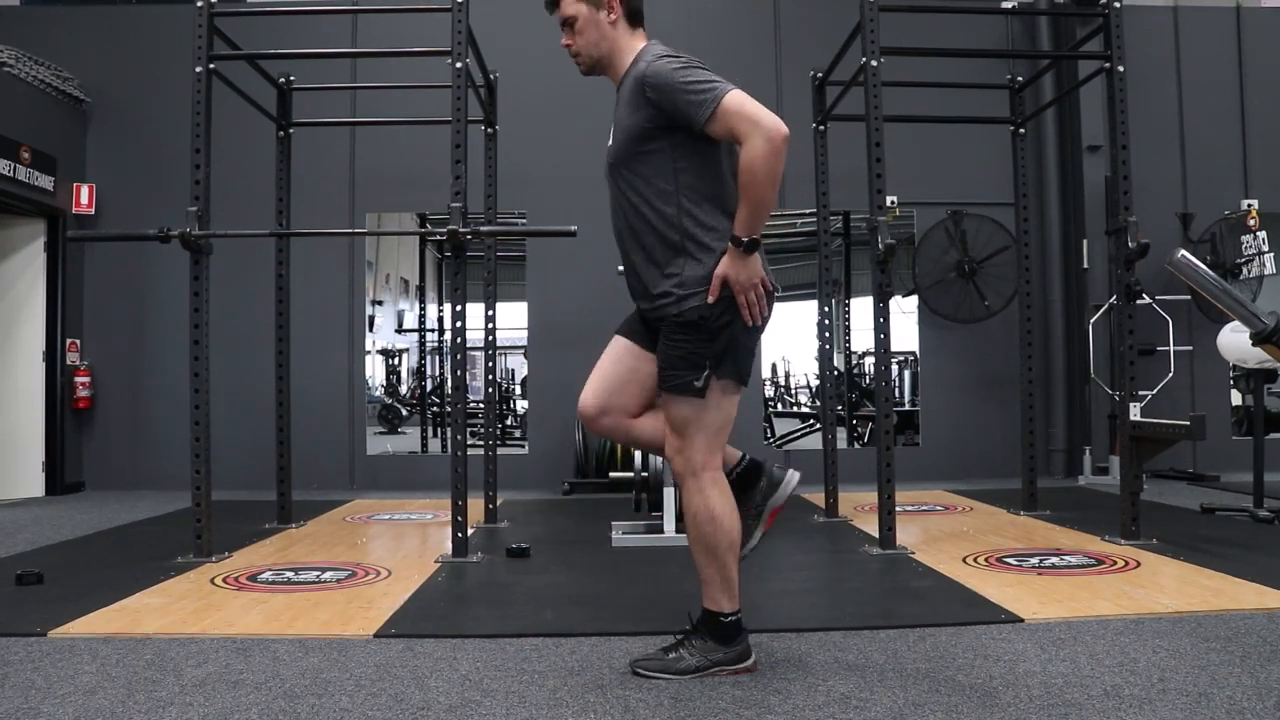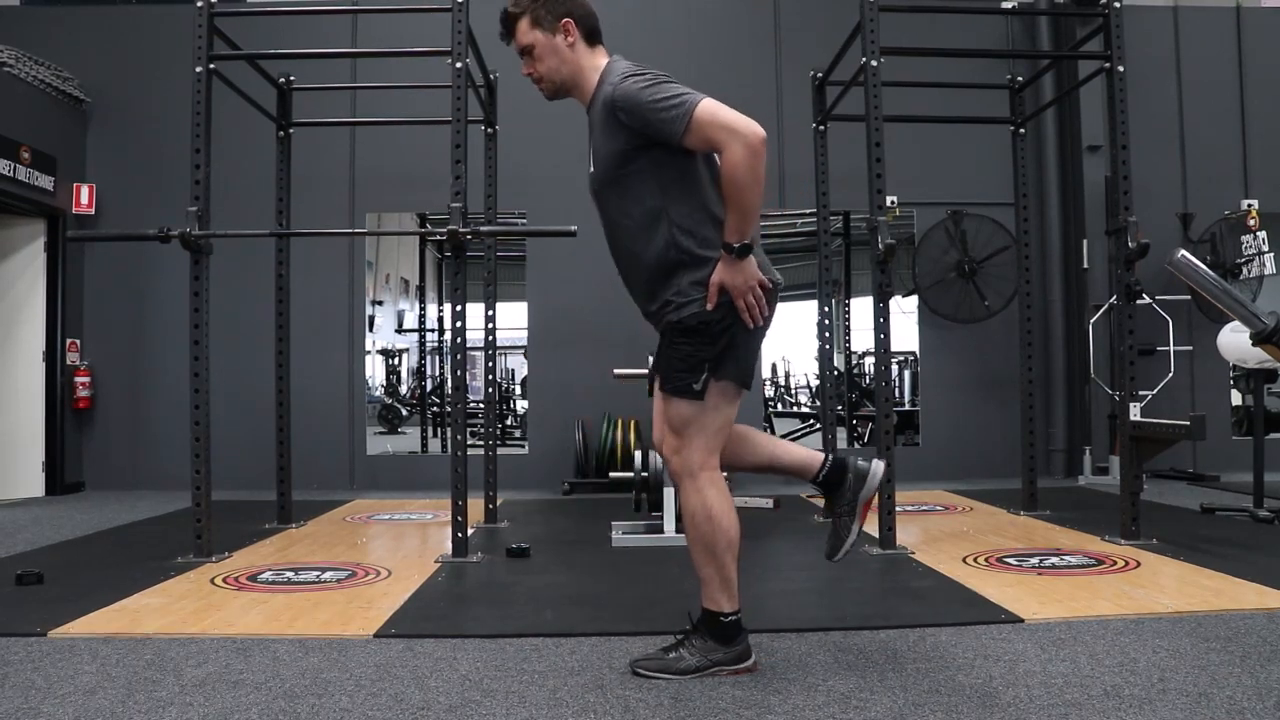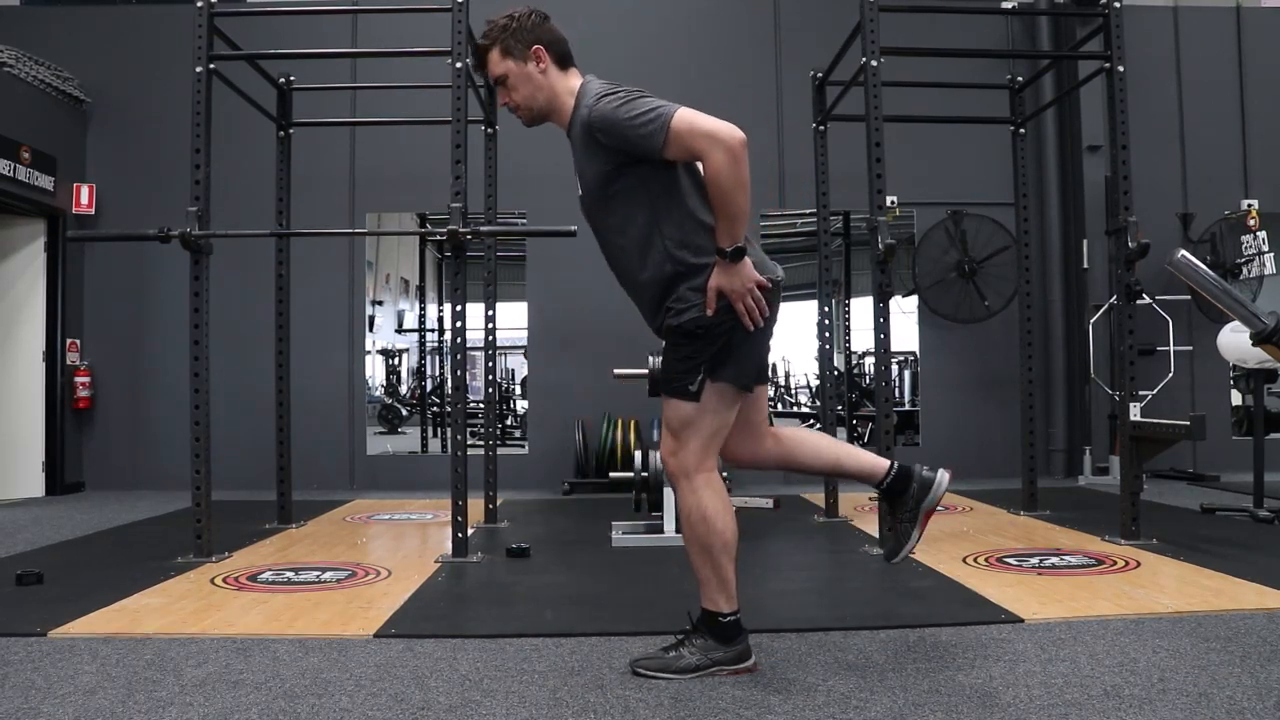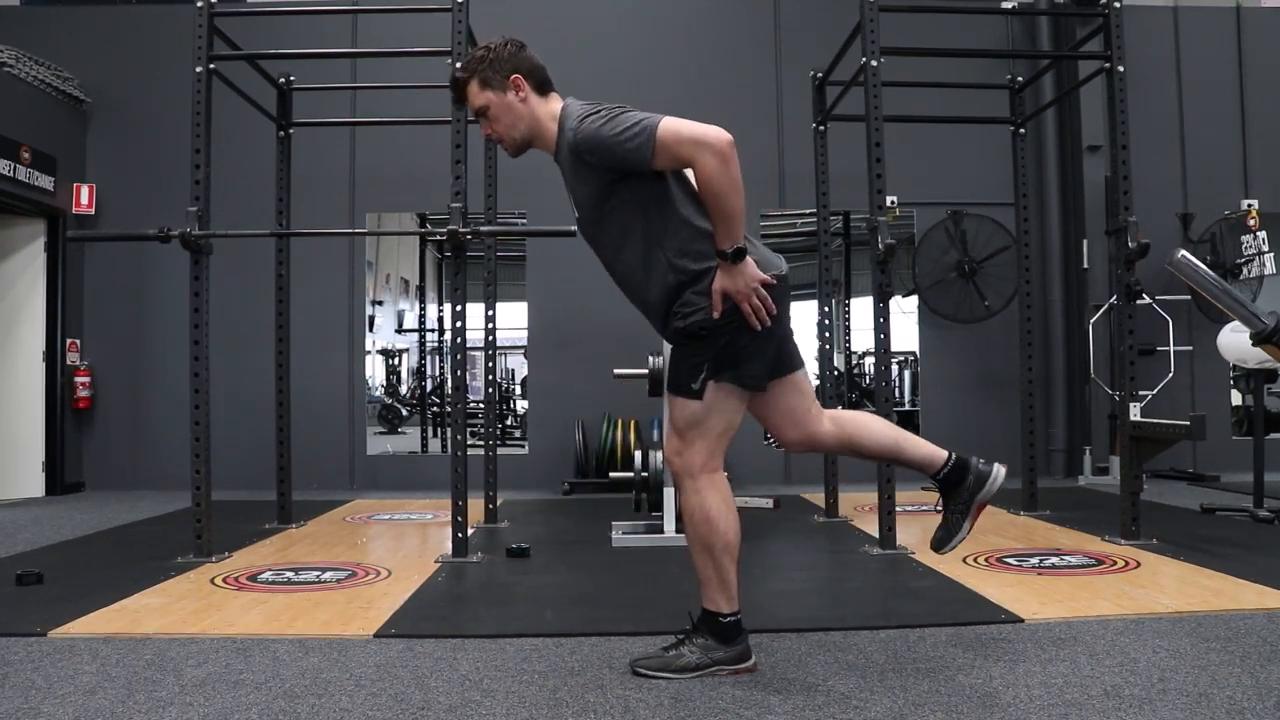
dt=0.4s
person 1, frame 1
left shoulder: (660, 73)
right shoulder: (635, 89)
left elbow: (766, 134)
left wrist: (742, 248)
left hip: (707, 293)
right hip: (672, 296)
left knee: (693, 462)
right knee: (603, 411)
left ankle: (723, 637)
right ankle: (750, 479)
person 1, frame 2
left shoulder: (628, 91)
right shoulder: (607, 107)
left elbow: (744, 138)
left wrist: (737, 253)
left hip: (713, 296)
right hip: (690, 299)
left knee: (690, 459)
right knee: (684, 446)
left ankle: (723, 636)
right ankle: (836, 474)
person 1, frame 3
left shoulder: (603, 111)
right shoulder: (589, 124)
left elbow: (724, 142)
right elbow: (696, 167)
left wrist: (730, 256)
left hip: (715, 297)
right hip: (710, 299)
left knee: (688, 462)
right knee: (747, 445)
left ankle: (722, 635)
right ankle: (902, 481)
person 1, frame 4
left shoulder: (588, 130)
right shoulder: (579, 144)
left elbow: (712, 145)
right elbow: (685, 173)
left wrist: (732, 257)
left hip: (719, 298)
right hip: (730, 297)
left knee: (693, 462)
right knee: (808, 429)
left ankle: (722, 635)
right ankle: (960, 473)
